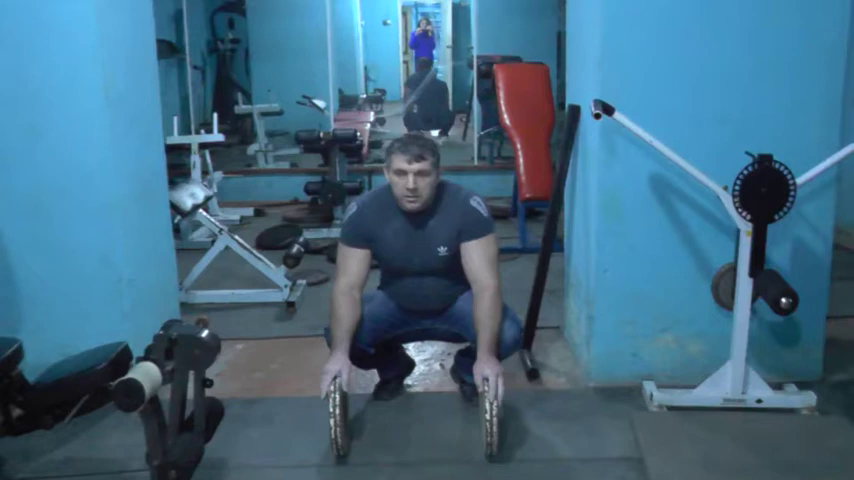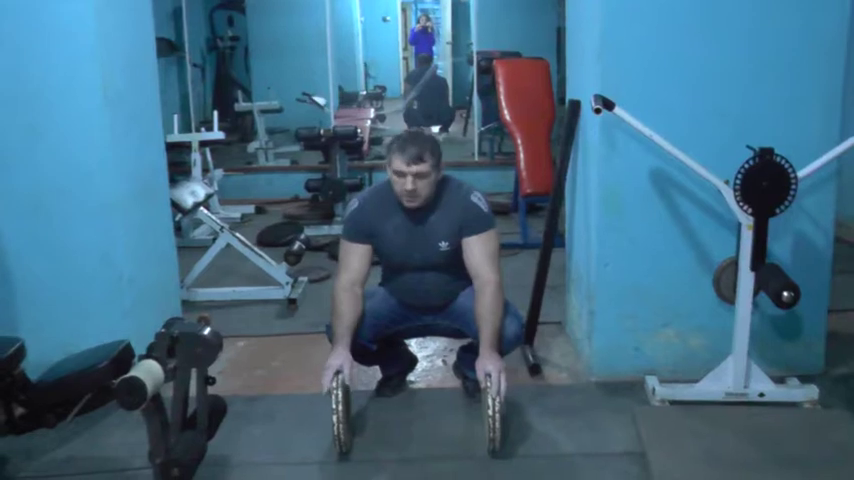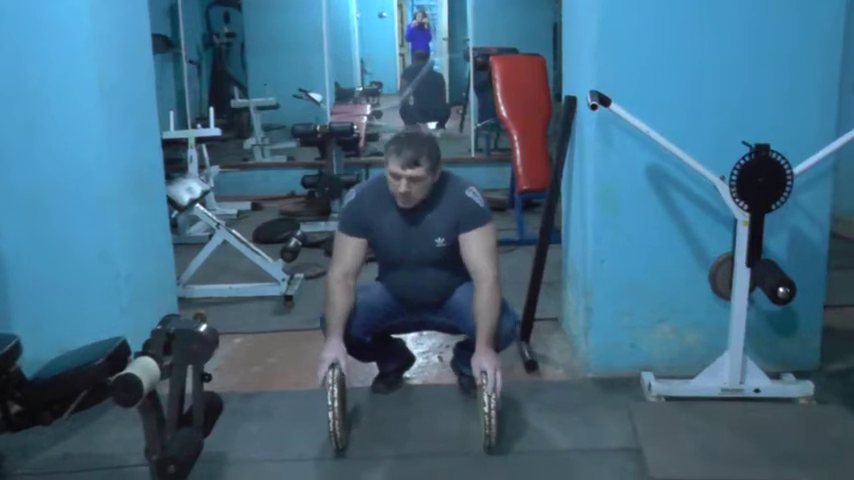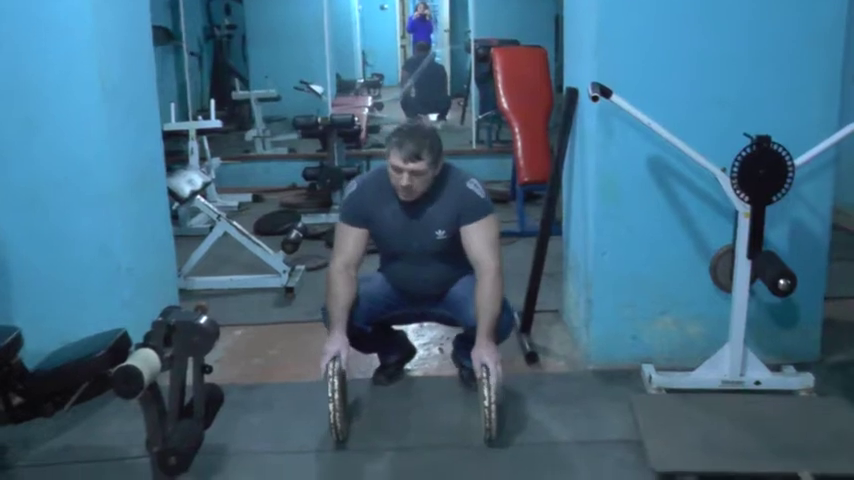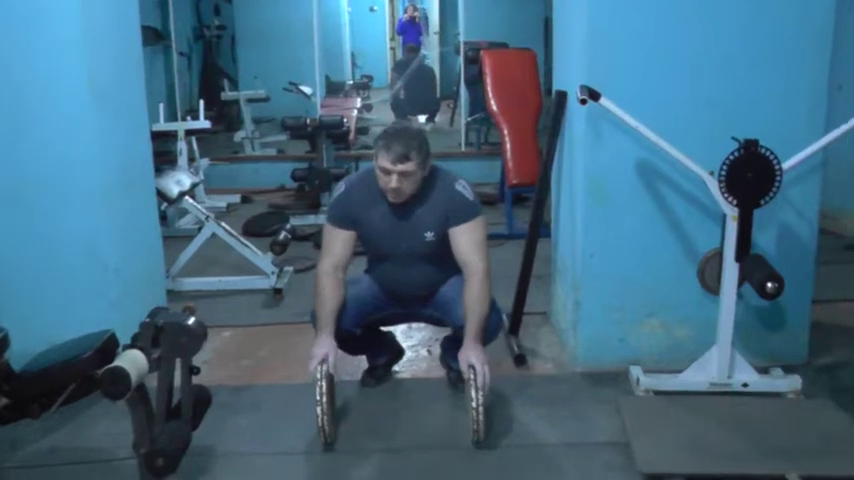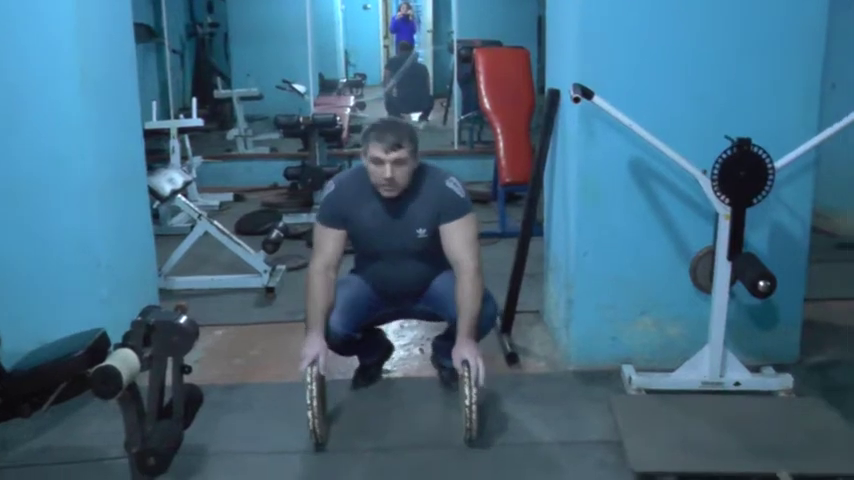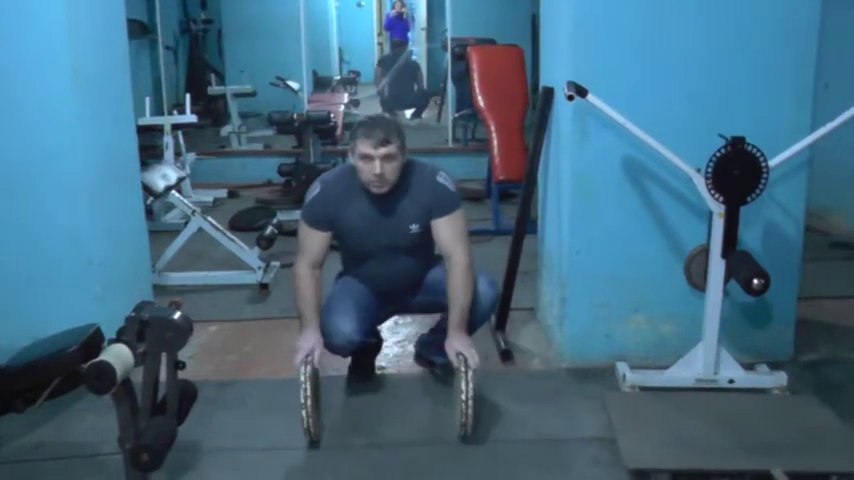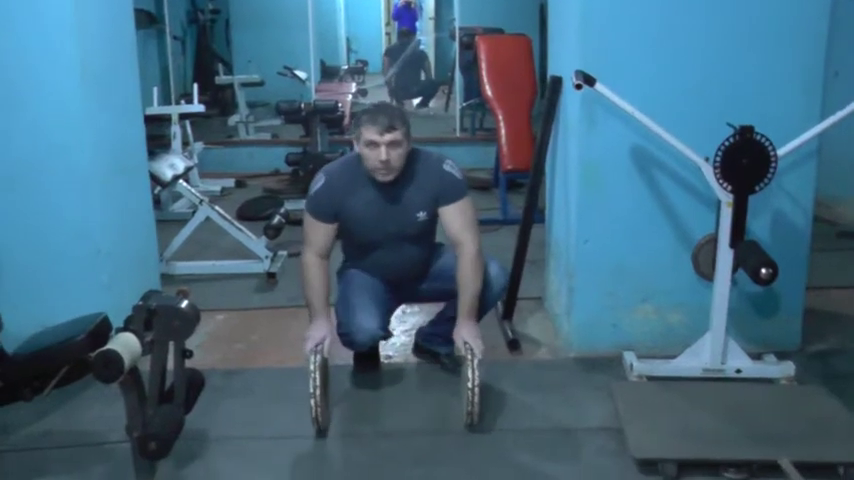
dt=0.2s
person 1, frame 1
left shoulder: (468, 208)
right shoulder: (363, 212)
left elbow: (486, 284)
right elbow: (347, 287)
left wrist: (485, 355)
right wrist: (339, 352)
left hip: (456, 302)
right hip: (396, 305)
left knee: (508, 335)
right knee: (341, 337)
left ankle: (466, 369)
right ankle: (393, 368)
person 1, frame 2
left shoulder: (468, 203)
right shoulder: (364, 207)
left elbow: (487, 279)
right elbow: (349, 282)
left wrist: (488, 350)
right wrist: (340, 347)
left hip: (458, 298)
right hip: (397, 301)
left knee: (509, 331)
right knee: (344, 331)
left ankle: (468, 365)
right ankle: (396, 364)
person 1, frame 3
left shoulder: (465, 199)
right shoulder: (361, 200)
left elbow: (486, 274)
right elbow: (341, 274)
left wrist: (484, 347)
right wrist: (334, 338)
left hip: (454, 293)
right hip: (393, 296)
left knee: (501, 328)
right knee: (337, 324)
left ankle: (466, 363)
right ankle: (393, 361)
person 1, frame 4
left shoulder: (466, 191)
right shoulder: (363, 191)
left elbow: (488, 267)
right elbow: (343, 265)
left wrist: (485, 340)
right wrist: (337, 331)
left hip: (455, 284)
right hip: (394, 287)
left knee: (498, 322)
right knee: (338, 313)
left ankle: (466, 355)
right ankle: (394, 352)
person 1, frame 5
left shoulder: (454, 193)
right shoulder: (350, 193)
left elbow: (476, 268)
right elbow: (331, 268)
left wrist: (471, 342)
right wrist: (324, 334)
left hip: (443, 286)
right hip: (381, 287)
left knee: (486, 321)
right knee: (330, 318)
left ankle: (453, 356)
right ankle: (383, 353)
person 1, frame 6
left shoulder: (445, 189)
right shoulder: (340, 192)
left elbow: (467, 265)
right elbow: (324, 266)
left wrist: (465, 339)
right wrist: (314, 334)
left hip: (432, 283)
right hip: (370, 285)
left knee: (482, 311)
right knee: (331, 326)
left ankle: (446, 354)
right ankle: (373, 353)
person 1, frame 7
left shoulder: (434, 184)
right shoulder: (326, 192)
left elbow: (458, 258)
right elbow: (307, 265)
left wrist: (456, 331)
right wrist: (310, 328)
left hip: (423, 278)
right hip: (361, 284)
left knee: (484, 294)
right knee: (341, 336)
left ankle: (432, 351)
right ankle: (364, 353)
person 1, frame 8
left shoulder: (440, 172)
right shoulder: (331, 183)
left elbow: (467, 245)
right elbow: (315, 255)
left wrist: (466, 319)
right wrist: (320, 318)
left hip: (427, 266)
right hip: (366, 274)
left knee: (493, 278)
right knee: (363, 332)
left ankle: (433, 341)
right ankle: (366, 345)
